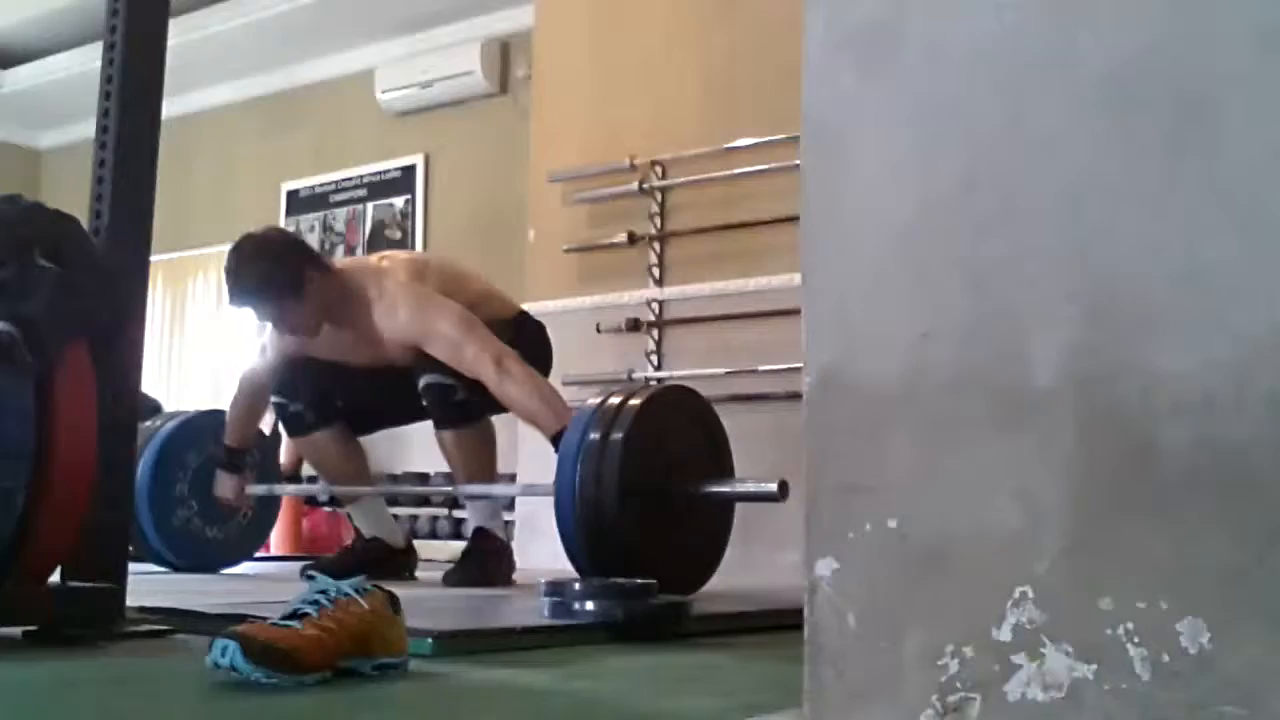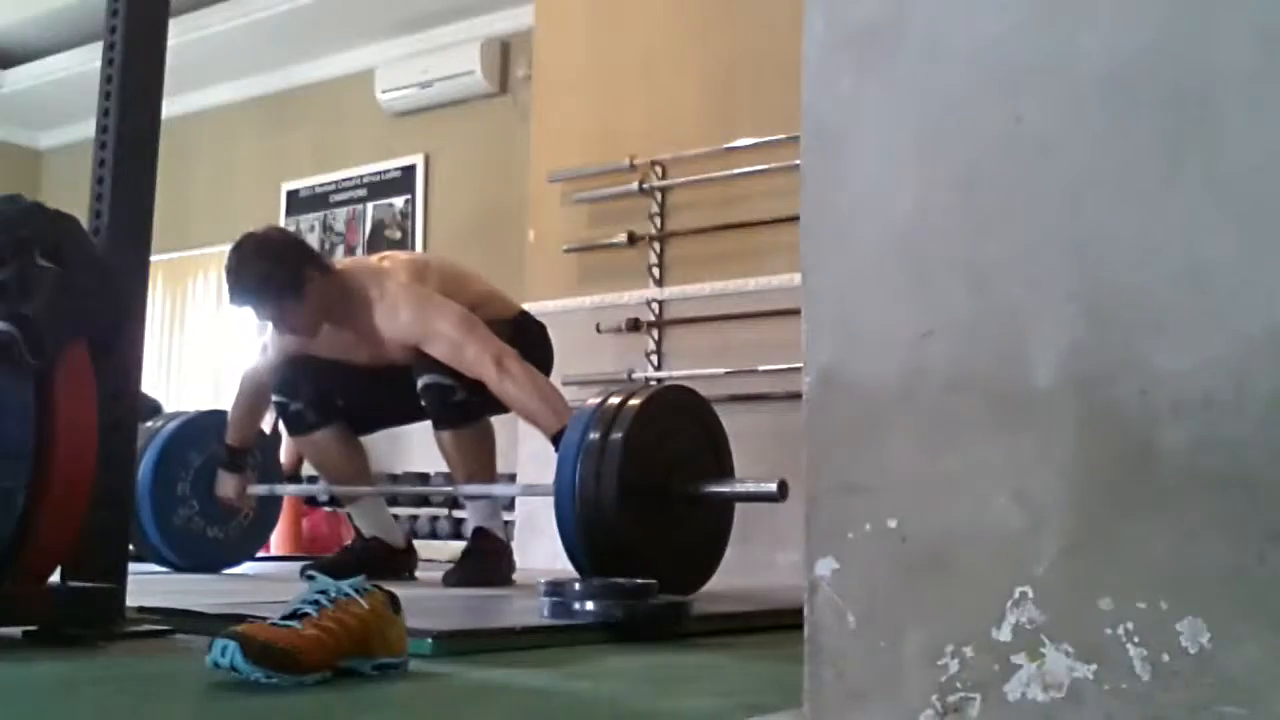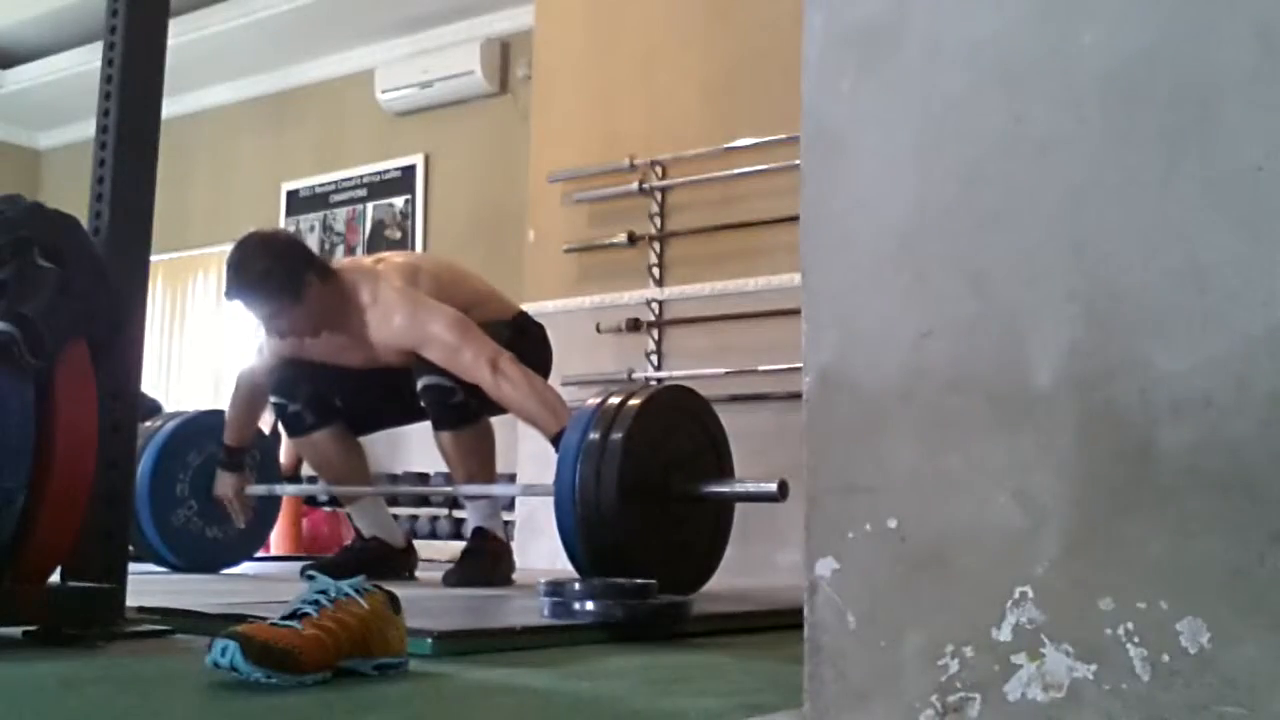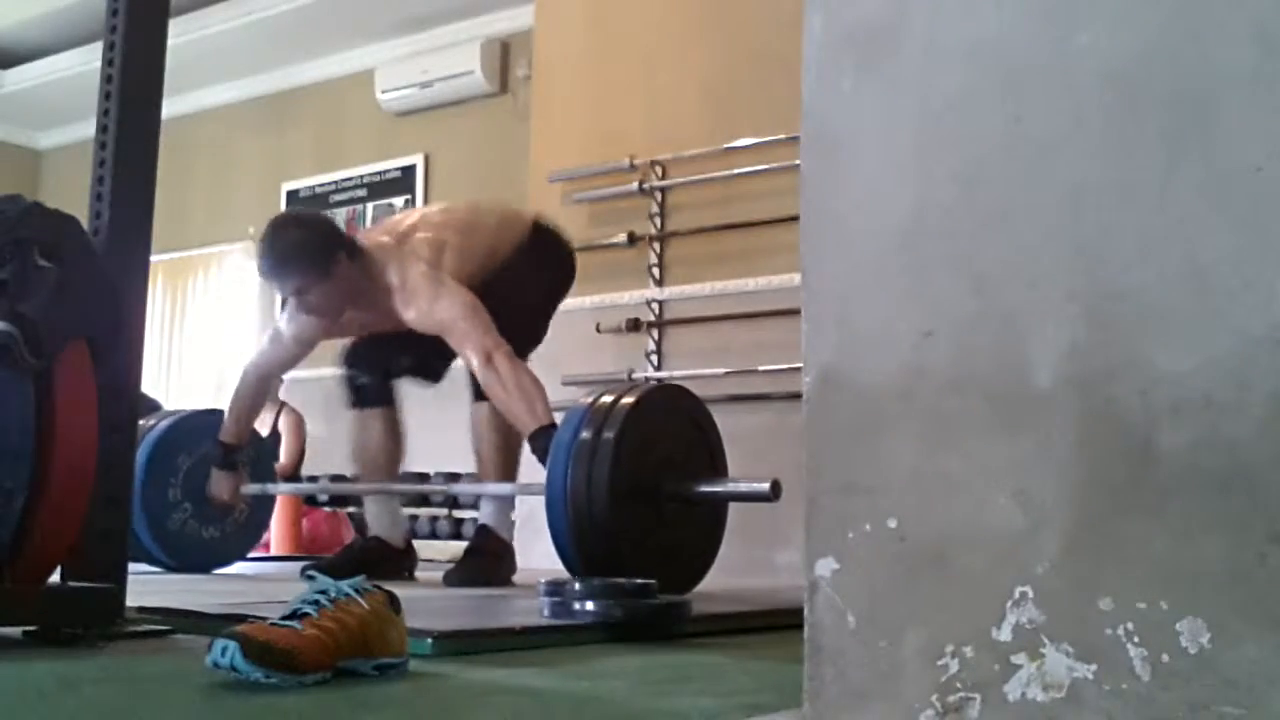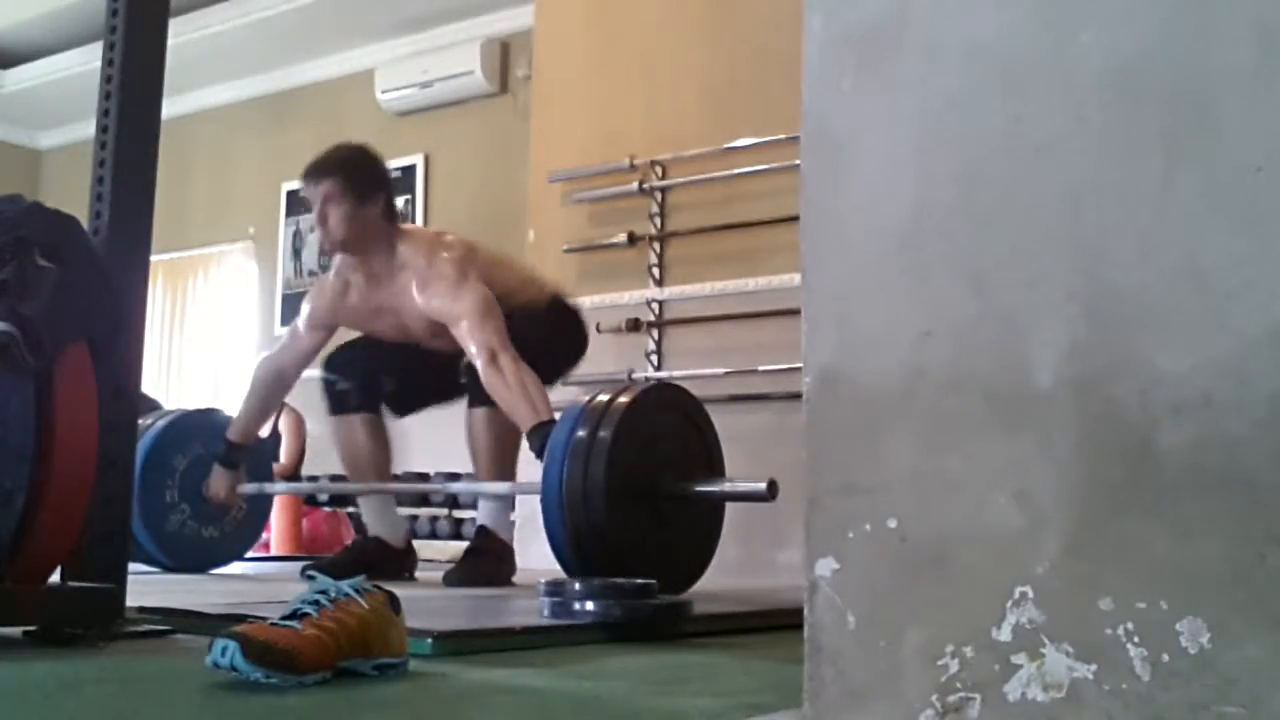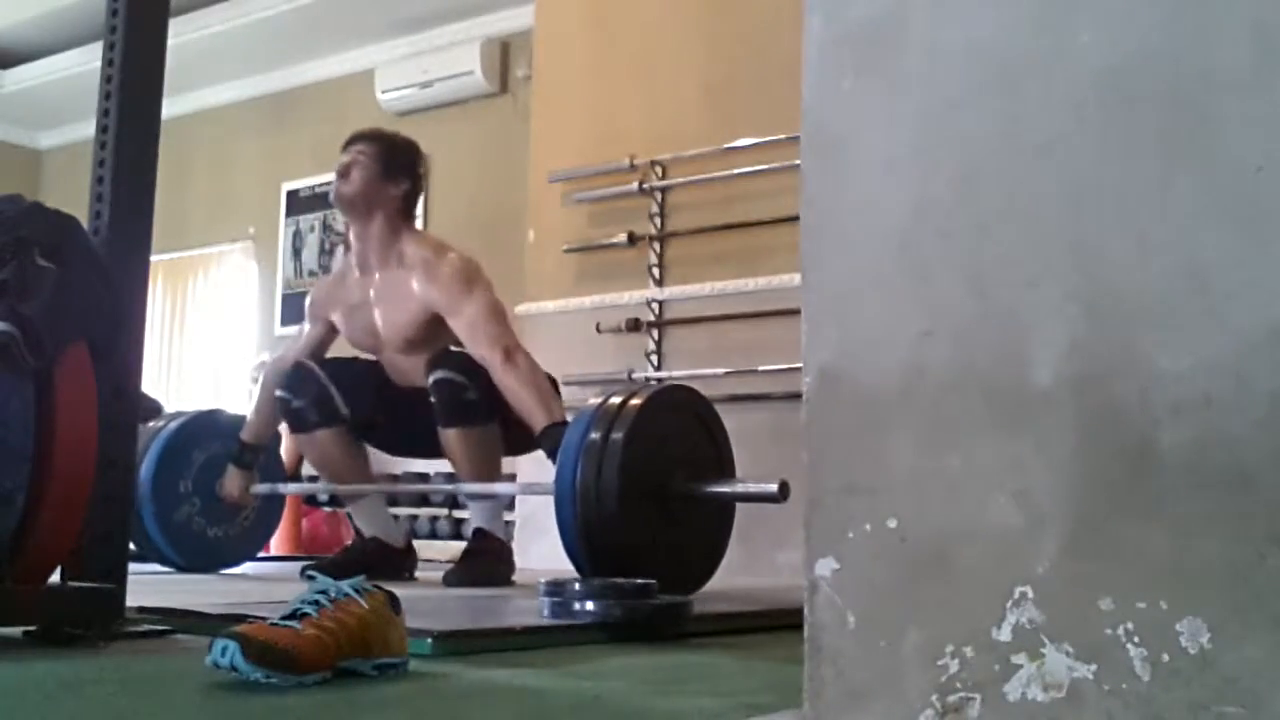
dt=0.4s
person 1, frame 1
left shoulder: (399, 304)
right shoulder: (297, 326)
left elbow: (498, 368)
right elbow: (255, 384)
right wrist: (231, 465)
left knee: (443, 382)
right knee: (292, 395)
left ankle: (488, 538)
right ankle: (384, 542)
person 1, frame 2
left shoulder: (398, 307)
right shoulder: (299, 326)
left elbow: (501, 368)
right elbow: (257, 381)
right wrist: (231, 468)
left hip: (509, 342)
left knee: (439, 380)
right knee: (294, 398)
left ankle: (489, 538)
right ankle: (385, 543)
person 1, frame 3
left shoulder: (397, 305)
right shoulder: (300, 329)
left elbow: (495, 369)
right elbow: (252, 381)
right wrist: (230, 464)
left knee: (440, 380)
right knee: (295, 392)
left ankle: (488, 538)
right ankle: (384, 537)
person 1, frame 4
left shoulder: (417, 284)
right shoulder: (318, 303)
left elbow: (495, 362)
right elbow: (261, 371)
left wrist: (552, 448)
right wrist: (226, 461)
left hip: (527, 255)
right hip: (477, 258)
left knee: (488, 368)
right knee: (367, 371)
left ankle: (494, 539)
right ankle: (385, 540)
person 1, frame 5
left shoulder: (436, 271)
right shoulder: (337, 290)
left elbow: (494, 361)
right elbow: (278, 368)
right wrist: (230, 458)
left hip: (542, 332)
left knee: (479, 368)
right knee: (346, 375)
left ankle: (494, 538)
right ankle: (387, 539)
person 1, frame 6
left shoulder: (436, 271)
right shoulder: (335, 289)
left elbow: (505, 359)
right elbow: (280, 369)
left wrist: (564, 449)
right wrist: (243, 460)
left hip: (502, 403)
right hip: (421, 405)
left knee: (452, 373)
right knee: (299, 389)
left ankle: (489, 542)
right ankle: (384, 540)
